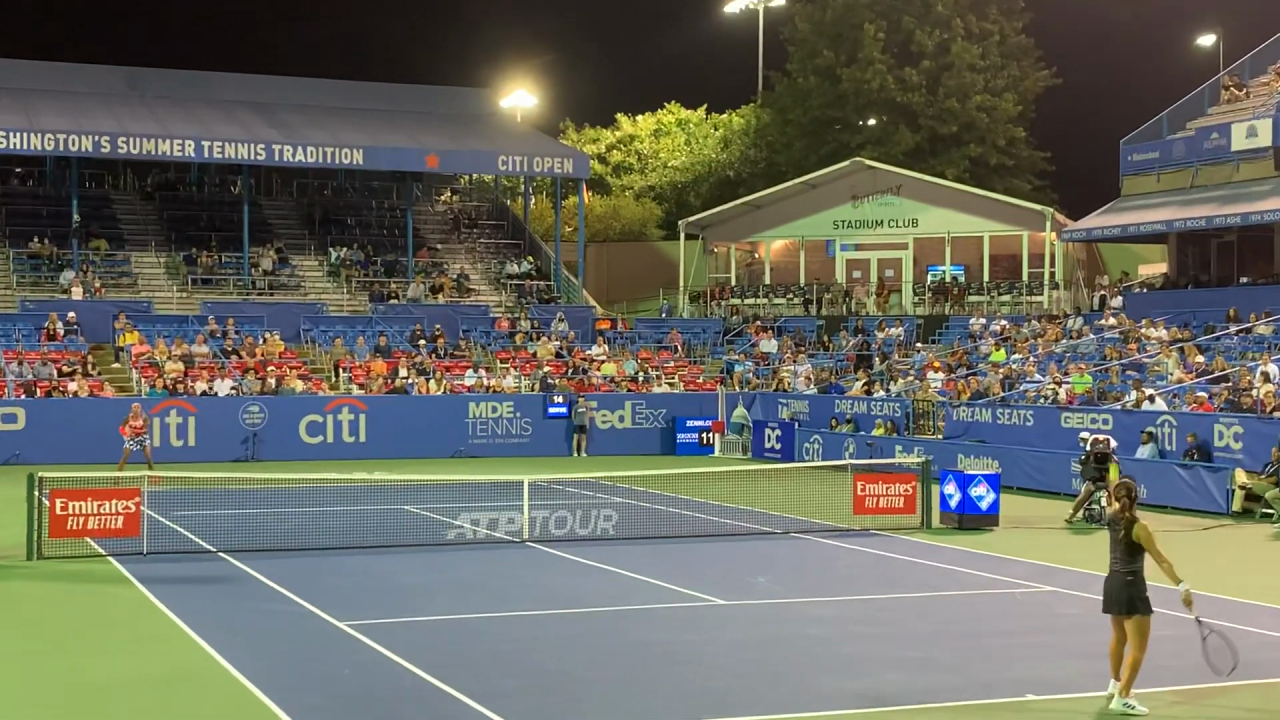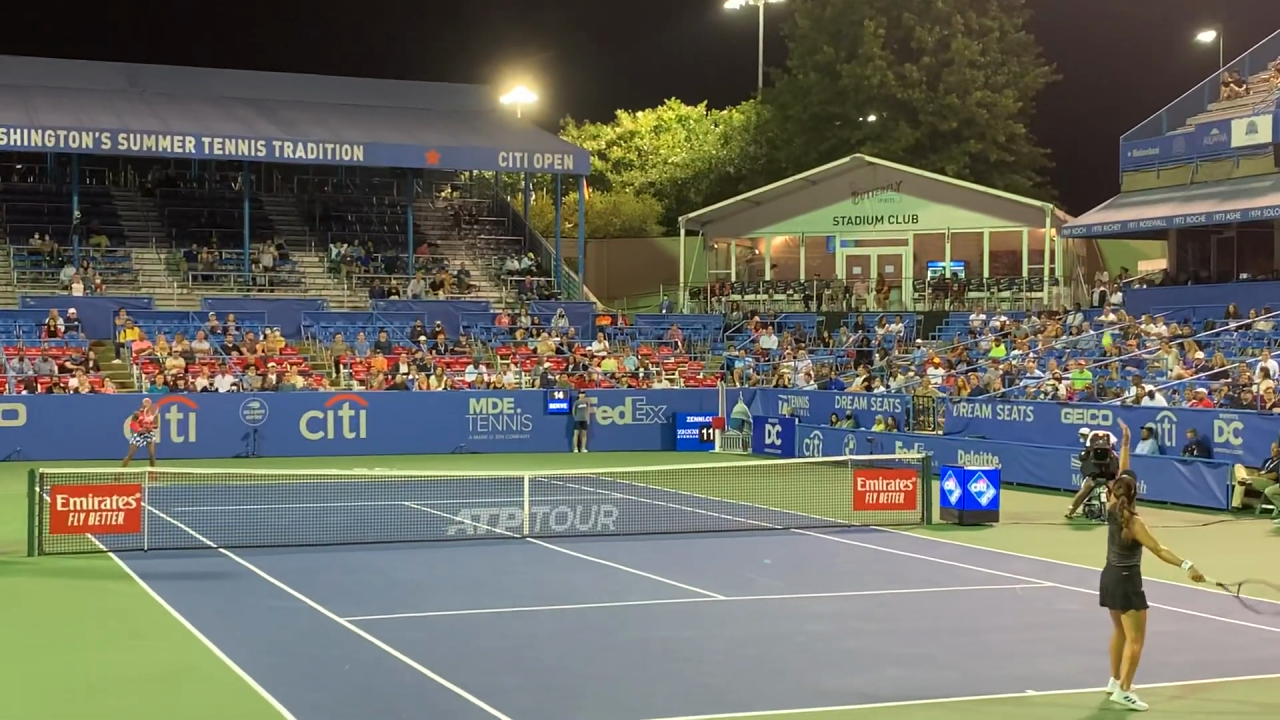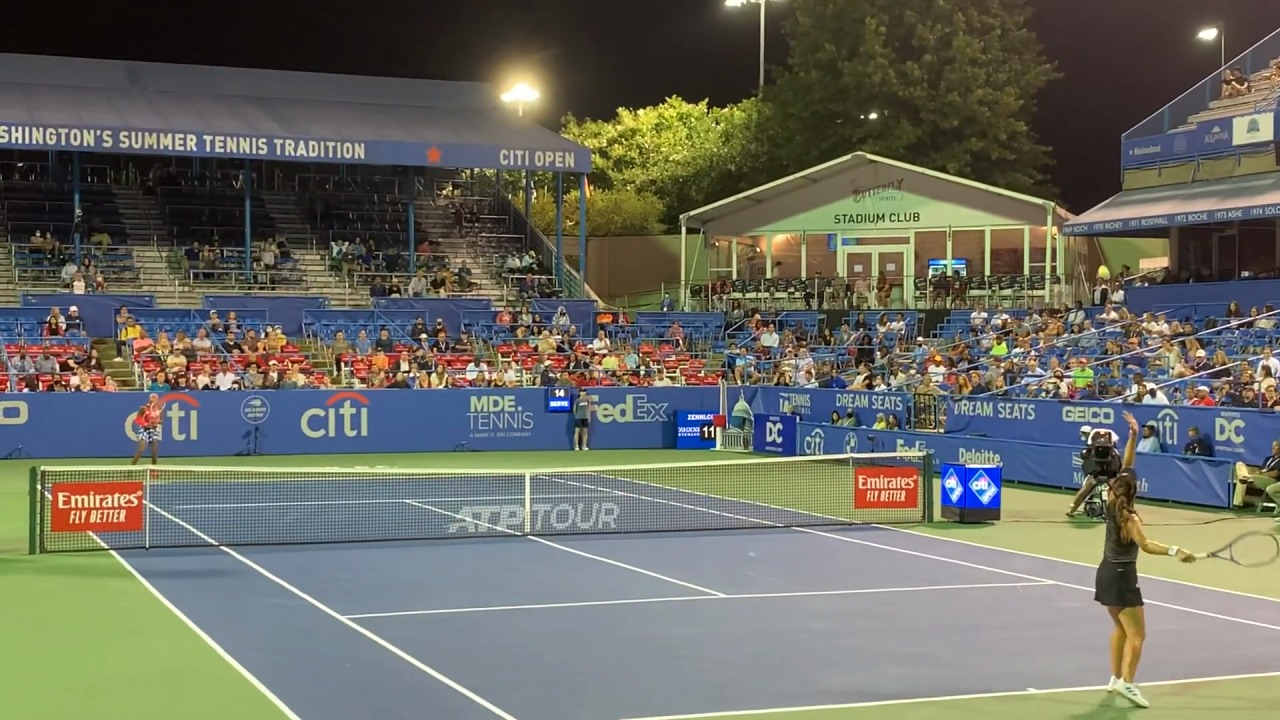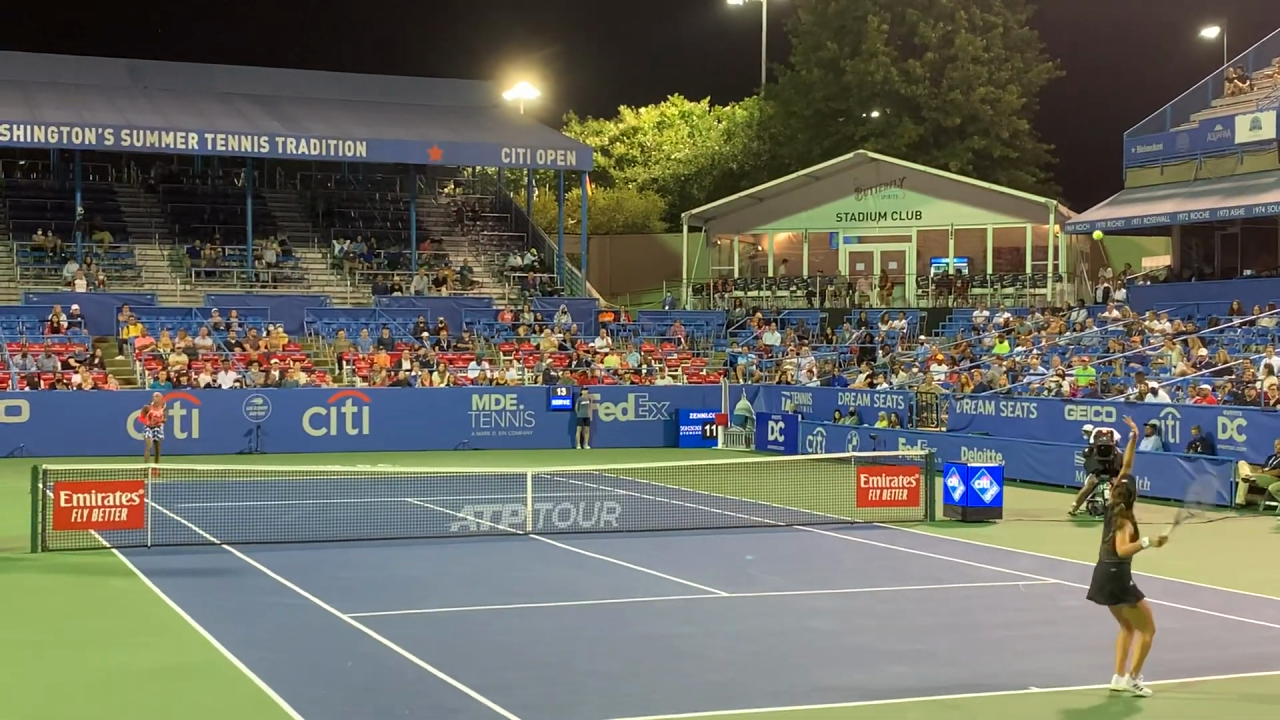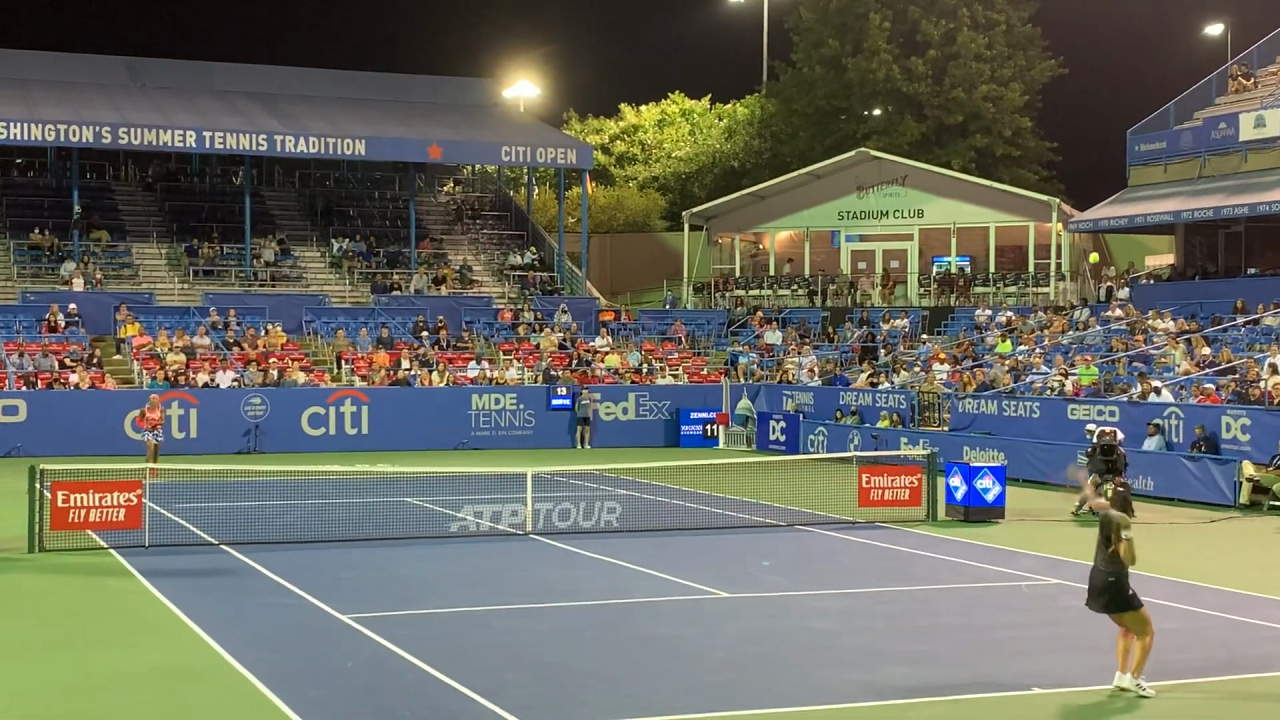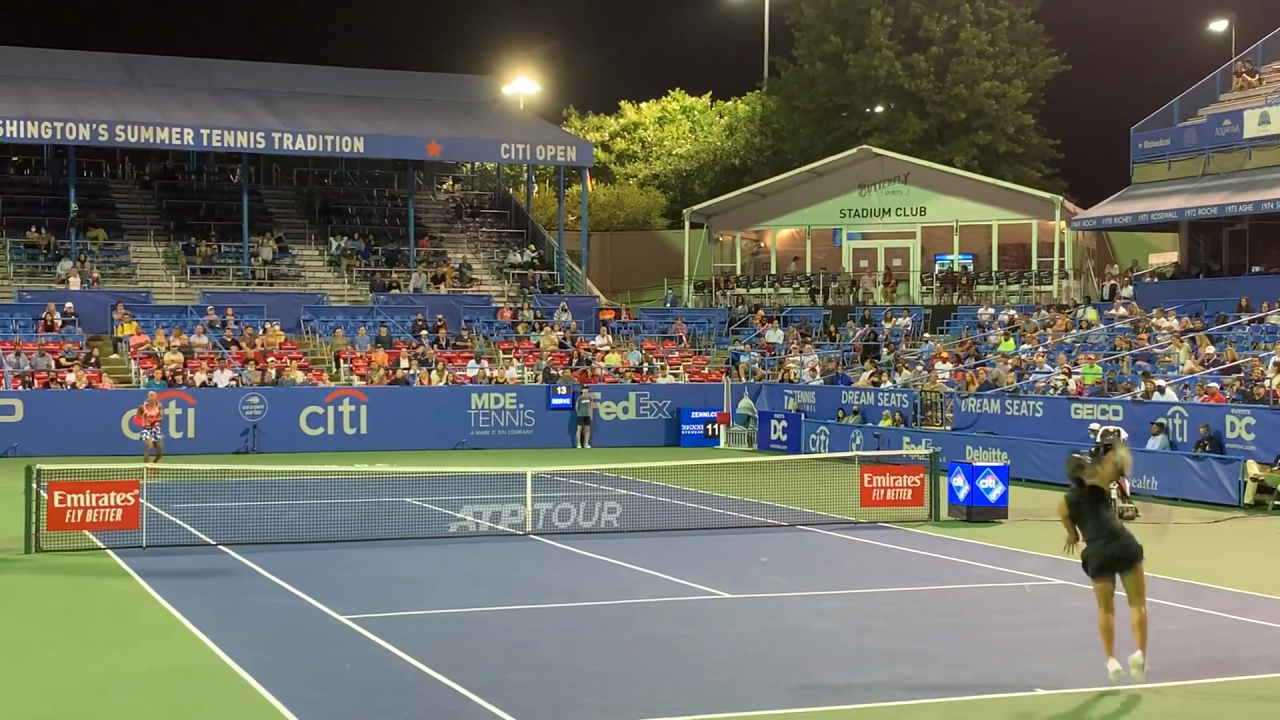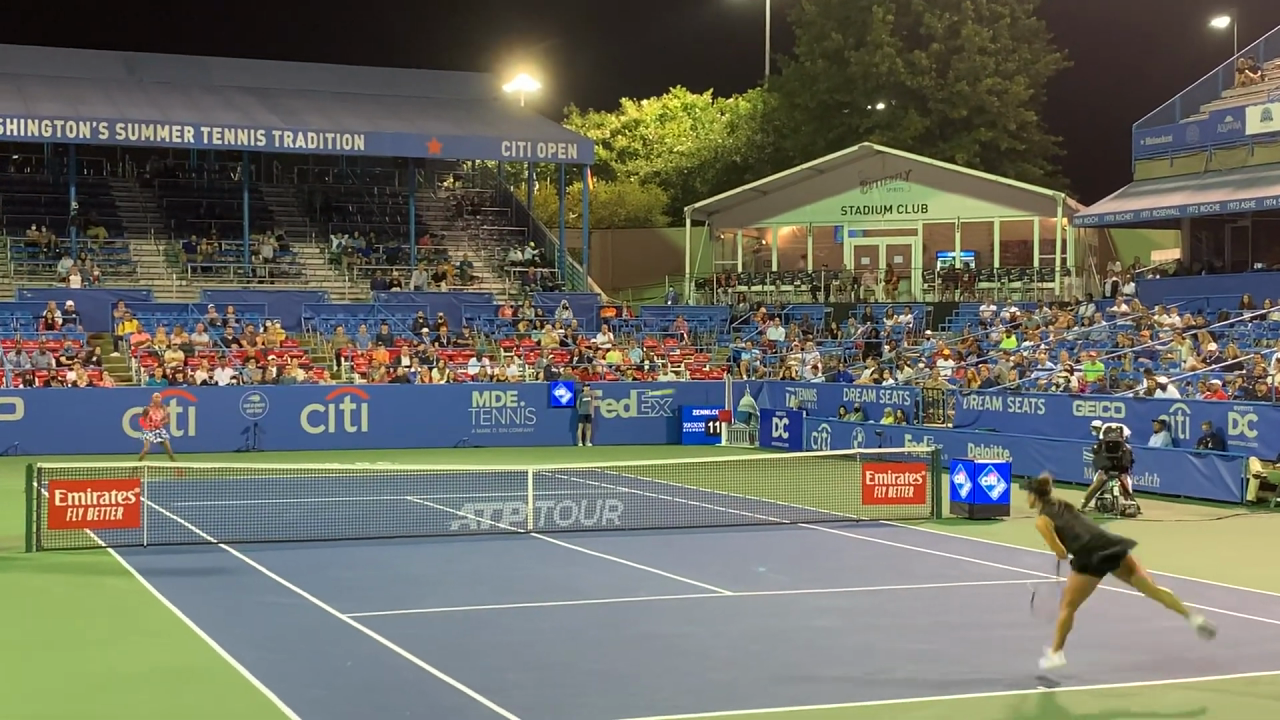
dt=0.2s
person 1, frame 1
left shoulder: (1112, 517)
right shoulder: (1138, 527)
left elbow: (1112, 500)
right elbow: (1161, 561)
left wrist: (1115, 484)
right wrist: (1182, 587)
left hip: (1112, 583)
right hip: (1131, 586)
left knee: (1119, 637)
right knee: (1137, 647)
left ankle: (1115, 683)
right ankle: (1122, 698)
person 1, frame 2
left shoulder: (1112, 510)
right shoulder: (1133, 522)
left elbow: (1122, 472)
right elbow: (1158, 550)
left wrist: (1125, 441)
right wrist: (1186, 565)
left hip: (1109, 577)
right hip: (1126, 580)
left knee: (1120, 632)
right knee: (1134, 641)
left ankle: (1115, 681)
right ankle: (1123, 690)
person 1, frame 3
left shoulder: (1111, 505)
right shoulder: (1130, 519)
left elbow: (1126, 467)
right elbow: (1146, 545)
right wrist: (1175, 551)
left hip: (1105, 574)
right hip: (1122, 577)
left knee: (1120, 629)
right knee: (1136, 635)
left ankle: (1115, 679)
right ankle: (1126, 682)
person 1, frame 4
left shoulder: (1112, 508)
right shoulder: (1125, 522)
left elbow: (1126, 468)
right elbow: (1123, 550)
right wrist: (1148, 542)
left hip: (1102, 576)
right hip: (1117, 579)
left knee: (1128, 628)
right knee: (1146, 629)
left ankle: (1119, 677)
right ankle: (1131, 678)
person 1, frame 5
left shoulder: (1107, 518)
right shoulder: (1123, 536)
left elbow: (1095, 503)
right elbow: (1129, 560)
left wrist: (1088, 489)
right wrist: (1127, 533)
left hip: (1098, 583)
right hip: (1114, 586)
left knee: (1127, 629)
right knee: (1145, 633)
left ankle: (1122, 675)
right ankle: (1134, 678)
person 1, frame 6
left shoulder: (1064, 504)
right shoulder: (1096, 487)
left elbow: (1073, 536)
left wrist: (1071, 537)
left hip: (1098, 554)
right hip: (1123, 547)
left knee: (1106, 610)
right knee: (1138, 605)
right ankle: (1139, 654)
person 1, frame 7
left shoulder: (1042, 520)
right shoulder: (1059, 504)
left elbow: (1061, 553)
left wrist: (1060, 553)
left hip: (1090, 557)
right hip: (1109, 546)
left knee: (1067, 606)
right knee: (1150, 589)
